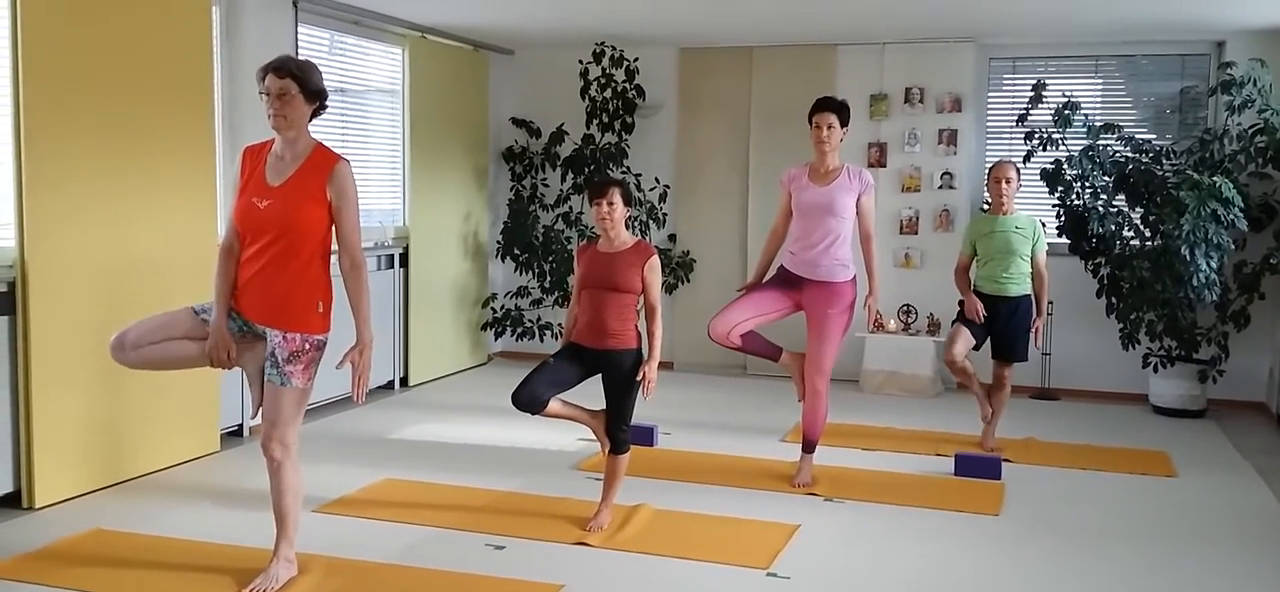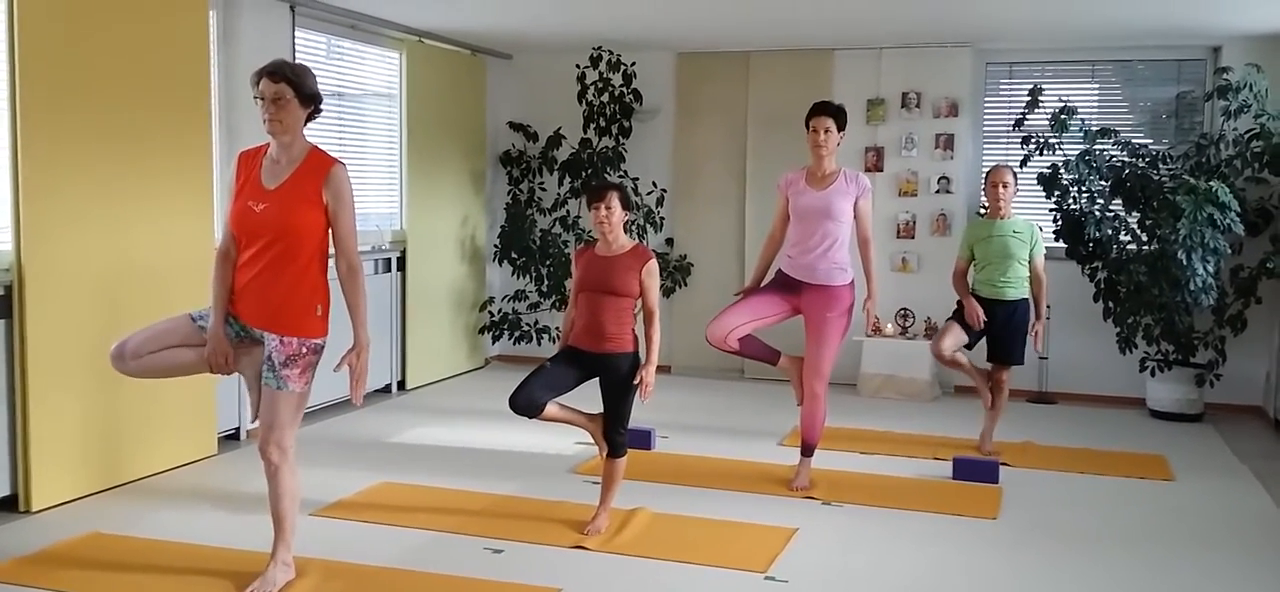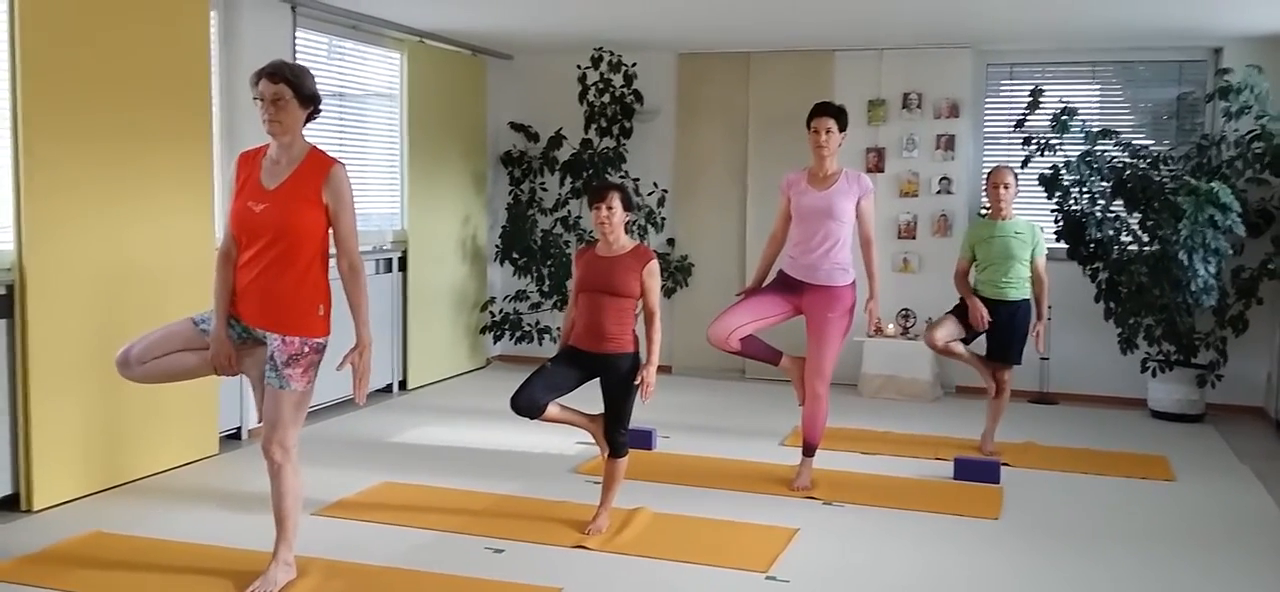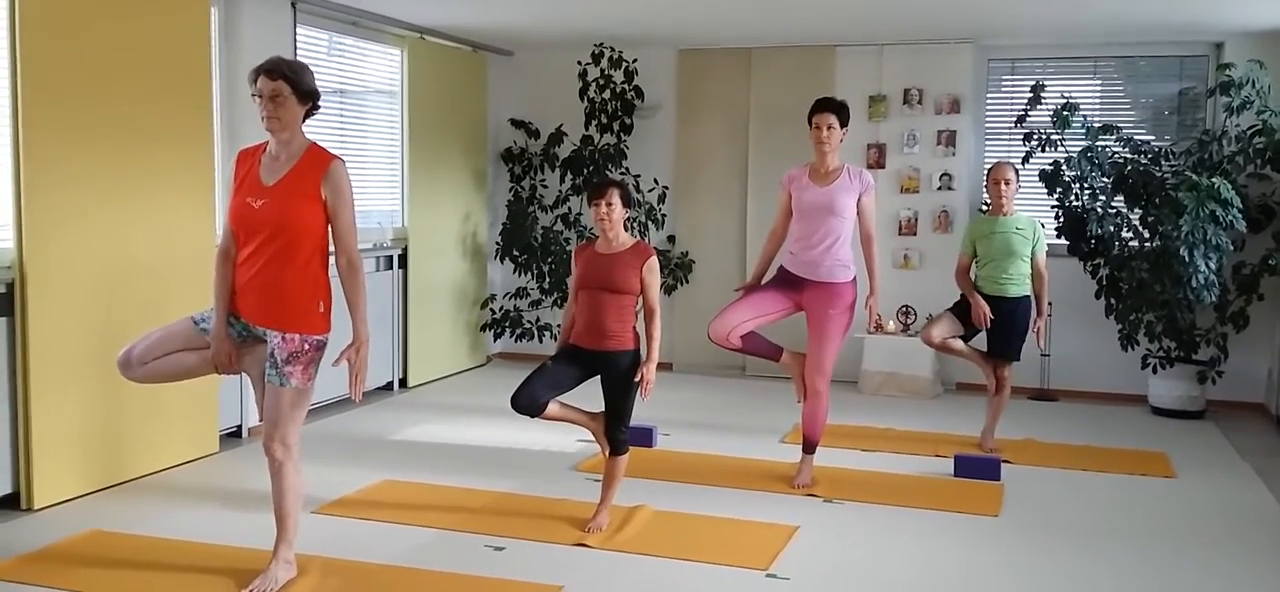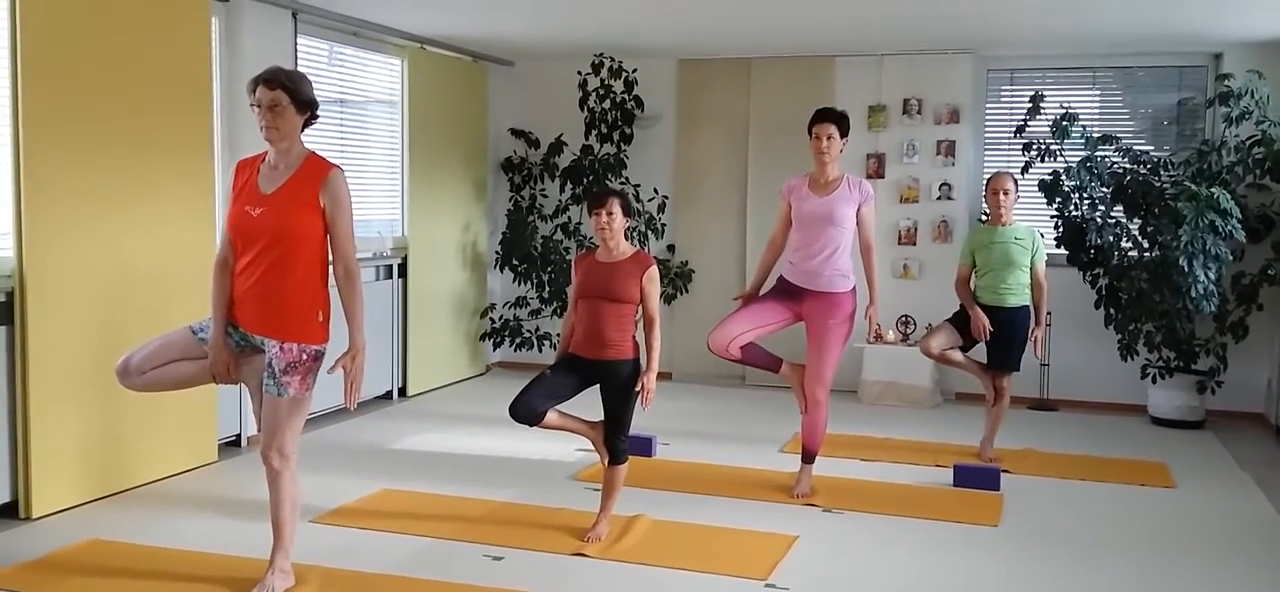
dt=0.2s
person 1, frame 1
left shoulder: (333, 170)
right shoulder: (249, 159)
left elbow: (352, 259)
right elbow: (231, 245)
left wrist: (365, 338)
right wrist: (218, 321)
left hip: (297, 322)
right hip: (243, 310)
left knee: (277, 443)
right knee: (125, 347)
right ankle: (244, 355)
person 1, frame 2
left shoulder: (328, 173)
right shoulder: (245, 163)
left elbow: (349, 262)
right elbow: (227, 250)
left wrist: (362, 341)
right wrist: (216, 327)
left hip: (294, 326)
right hip: (240, 314)
left knee: (275, 447)
right knee: (125, 356)
right ankle: (241, 360)
person 1, frame 3
left shoulder: (328, 174)
right shoulder: (245, 164)
left elbow: (350, 262)
right elbow: (229, 251)
left wrist: (364, 339)
right wrist: (219, 328)
left hip: (297, 326)
right hip: (242, 315)
left knee: (278, 446)
right knee: (131, 362)
right ankle: (245, 361)
person 1, frame 4
left shoulder: (328, 170)
right shoulder: (244, 161)
left elbow: (348, 258)
right elbow: (228, 248)
left wrist: (361, 336)
right wrist: (219, 326)
left hip: (297, 324)
right hip: (242, 314)
left knee: (279, 444)
right knee: (133, 362)
right ankle: (245, 359)
person 1, frame 5
left shoulder: (326, 179)
right shoulder: (243, 172)
left elbow: (346, 267)
right elbow: (226, 258)
left wrist: (357, 345)
right wrist: (218, 336)
left hip: (295, 333)
right hip: (240, 323)
left knee: (277, 453)
right knee: (130, 371)
right ankle: (244, 368)
person 2, frame 1
left shoulder: (859, 180)
right shoulder: (793, 177)
left elbow: (867, 236)
right elbow: (778, 231)
left wrist: (874, 289)
right wrist: (756, 278)
left hip: (835, 286)
right hip: (789, 278)
left knee: (818, 380)
right knee: (721, 328)
left ankle: (806, 460)
right ankle: (789, 359)
person 2, frame 2
left shoulder: (857, 184)
right shoulder: (791, 182)
left elbow: (865, 240)
right elbow: (776, 235)
left wrist: (872, 293)
right wrist: (754, 282)
left hip: (833, 290)
right hip: (787, 282)
left knee: (816, 384)
right knee: (718, 332)
left ankle: (805, 464)
right ankle: (788, 363)
person 2, frame 3
left shoulder: (858, 184)
right shoulder: (792, 182)
left elbow: (867, 240)
right elbow: (778, 236)
left wrist: (874, 294)
right wrist: (756, 282)
left hip: (834, 290)
right hip: (789, 282)
left knee: (817, 384)
right knee: (720, 332)
left ankle: (806, 464)
right ankle: (789, 363)
person 2, frame 4
left shoulder: (859, 180)
right shoulder: (793, 178)
left elbow: (868, 236)
right elbow: (778, 232)
left wrist: (875, 290)
right wrist: (755, 278)
left hip: (835, 287)
right hip: (789, 279)
left knee: (818, 381)
right knee: (721, 330)
left ankle: (807, 461)
right ankle: (790, 360)
person 2, frame 5
left shoulder: (859, 190)
right shoulder: (793, 188)
left elbow: (867, 247)
right elbow: (777, 242)
left wrist: (874, 300)
right wrist: (754, 287)
left hip: (835, 297)
right hip: (789, 289)
left knee: (817, 391)
right knee: (720, 340)
left ankle: (806, 471)
right ankle: (789, 370)
person 3, frame 1
left shoulder: (645, 255)
right shoulder: (584, 253)
left elbow: (654, 310)
right elbow: (575, 305)
left wrist: (653, 360)
right wrist: (562, 349)
left hip: (623, 353)
right hip: (581, 348)
left knee: (618, 432)
right knee: (525, 397)
left ankle: (605, 507)
right ankle: (593, 418)
person 3, frame 2
left shoulder: (643, 259)
right shoulder: (581, 256)
left elbow: (652, 314)
right elbow: (573, 308)
left wrist: (651, 363)
right wrist: (559, 352)
left hip: (620, 357)
right hip: (578, 352)
left knee: (616, 435)
right knee: (522, 401)
left ankle: (603, 511)
right ankle: (591, 422)
person 3, frame 3
left shoulder: (644, 259)
right shoulder: (582, 256)
left elbow: (653, 315)
right elbow: (573, 308)
left wrist: (651, 364)
right wrist: (559, 352)
left hip: (620, 357)
right hip: (579, 352)
left knee: (616, 435)
right knee: (524, 402)
left ankle: (604, 511)
right ankle: (592, 423)
person 3, frame 4
left shoulder: (644, 256)
right shoulder: (581, 253)
left elbow: (652, 312)
right elbow: (572, 306)
left wrist: (651, 361)
right wrist: (558, 351)
left hip: (621, 355)
right hip: (579, 350)
left knee: (617, 432)
right knee: (524, 400)
left ankle: (604, 509)
right ankle: (592, 421)
person 3, frame 5
left shoulder: (644, 265)
right shoulder: (581, 262)
left elbow: (652, 321)
right elbow: (572, 315)
left wrist: (651, 370)
right wrist: (558, 360)
left hip: (621, 364)
right hip: (579, 359)
left knee: (617, 441)
right knee: (523, 409)
left ankle: (604, 518)
right ankle: (591, 430)
person 4, frame 1
left shoulder: (1032, 226)
right shoulder: (976, 225)
left elbow: (1040, 273)
right elbow: (961, 269)
left wrist: (1041, 313)
right wrist: (968, 296)
left hip: (1017, 304)
right hip: (982, 300)
left knee: (1003, 372)
right knee: (952, 354)
left ankle: (989, 432)
right ankle: (981, 394)
person 4, frame 2
left shoulder: (1030, 230)
right shoulder: (974, 229)
left elbow: (1038, 277)
right elbow: (959, 273)
left wrist: (1040, 317)
right wrist: (967, 300)
left hip: (1014, 307)
right hip: (979, 302)
left knee: (1001, 376)
right knee: (941, 348)
left ankle: (987, 435)
right ankle: (977, 376)
person 4, frame 3
left shoulder: (1031, 231)
right shoulder: (975, 230)
left elbow: (1039, 278)
right elbow: (960, 274)
left wrist: (1041, 318)
right wrist: (972, 301)
left hip: (1015, 307)
right hip: (980, 302)
left knee: (1002, 376)
right knee: (934, 337)
left ankle: (988, 436)
right ankle: (980, 364)
person 4, frame 4
left shoulder: (1032, 227)
right shoulder: (976, 226)
left elbow: (1040, 274)
right elbow: (961, 271)
left wrist: (1041, 314)
right wrist: (974, 298)
left hip: (1016, 304)
right hip: (980, 300)
left knee: (1003, 372)
right knee: (931, 334)
left ankle: (988, 433)
right ankle: (981, 359)
person 4, frame 5
left shoulder: (1031, 236)
right shoulder: (975, 236)
left elbow: (1039, 284)
right elbow: (962, 281)
left wrist: (1040, 324)
right wrist: (974, 310)
left hip: (1015, 314)
right hip: (979, 310)
left knee: (1002, 383)
right knee: (929, 345)
left ankle: (987, 443)
right ankle: (980, 370)
